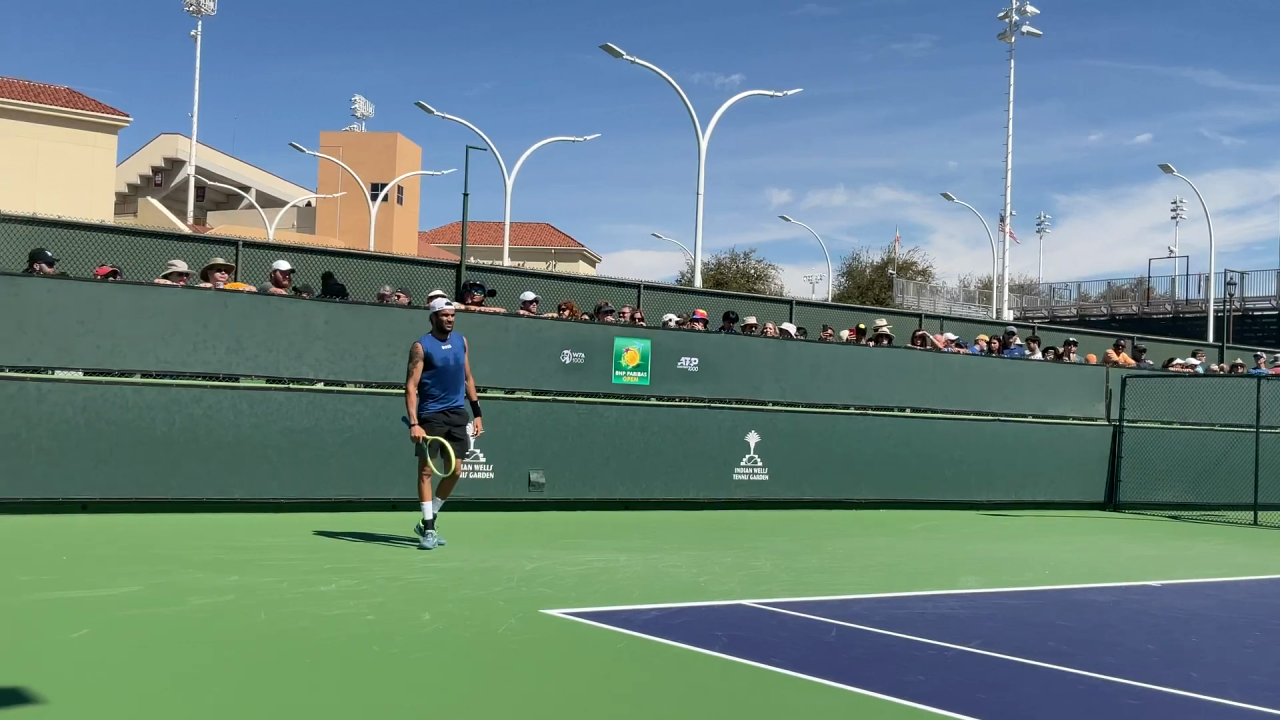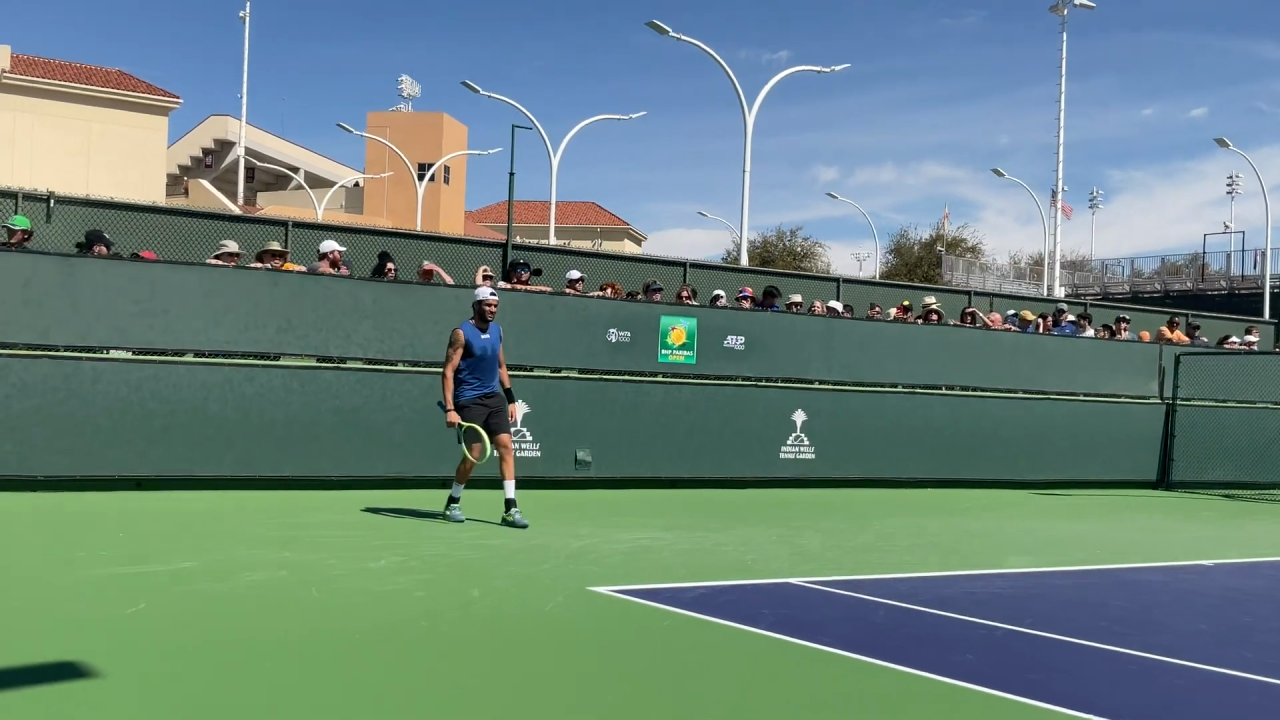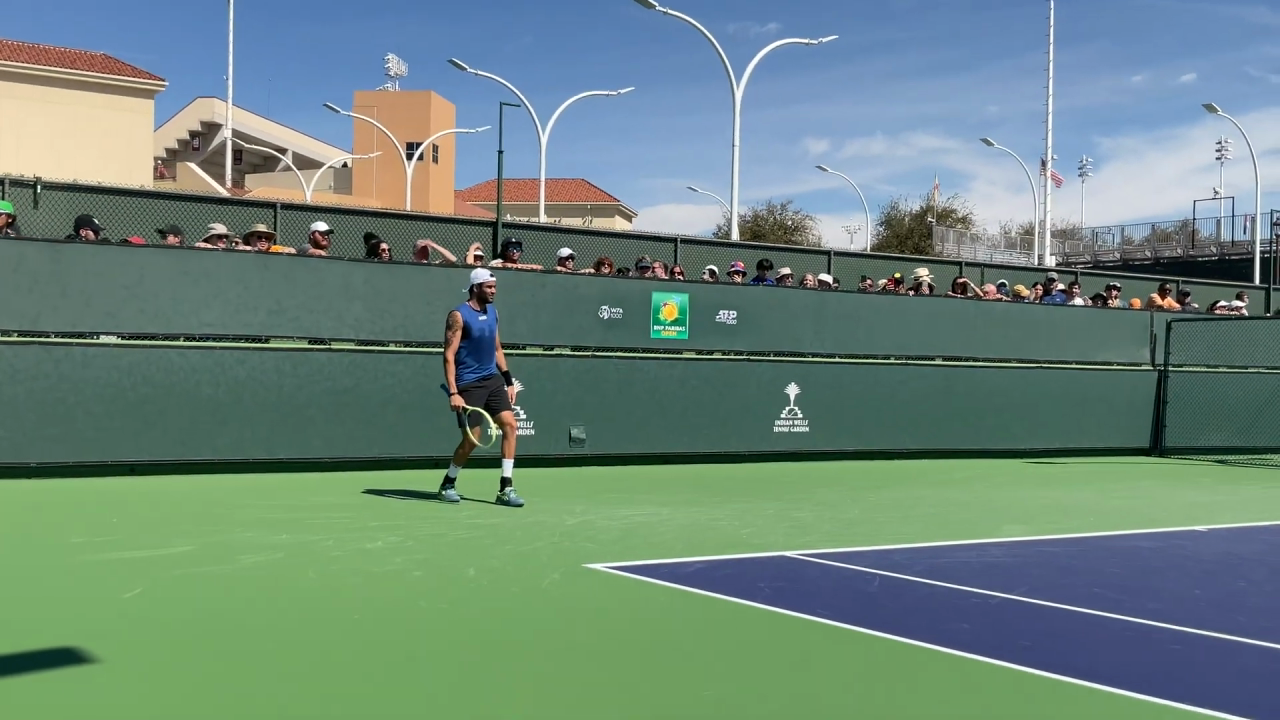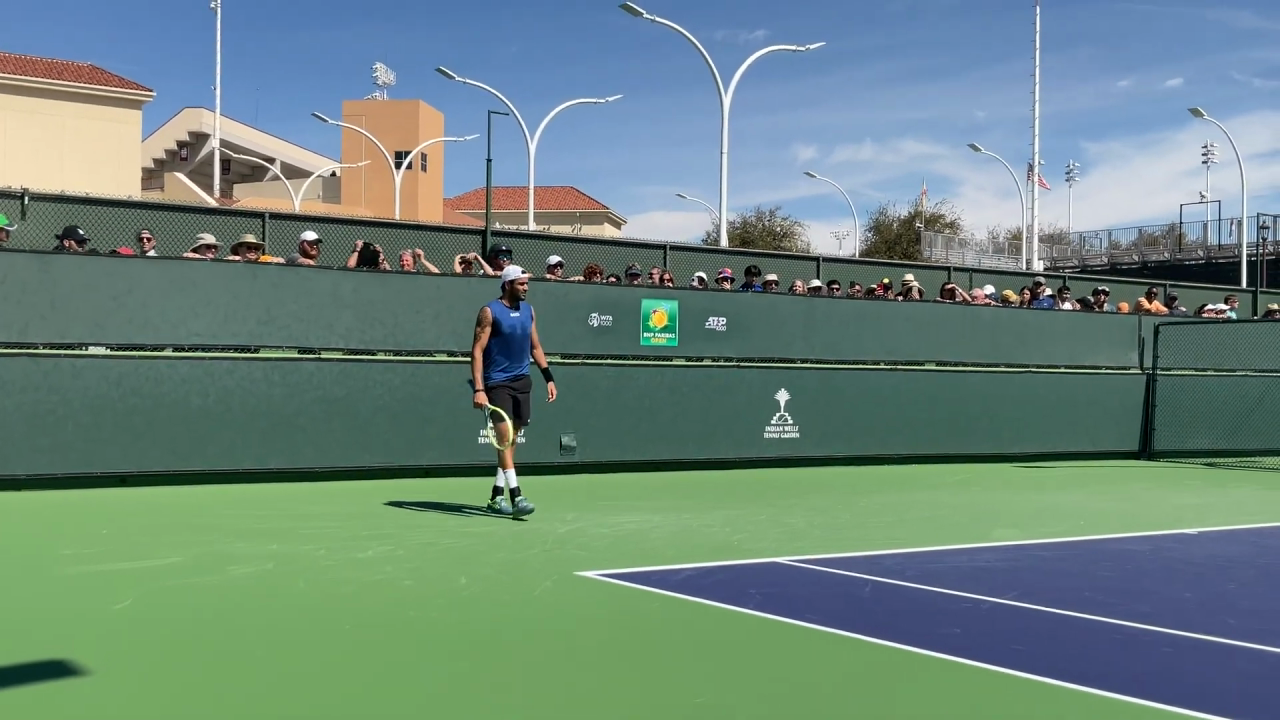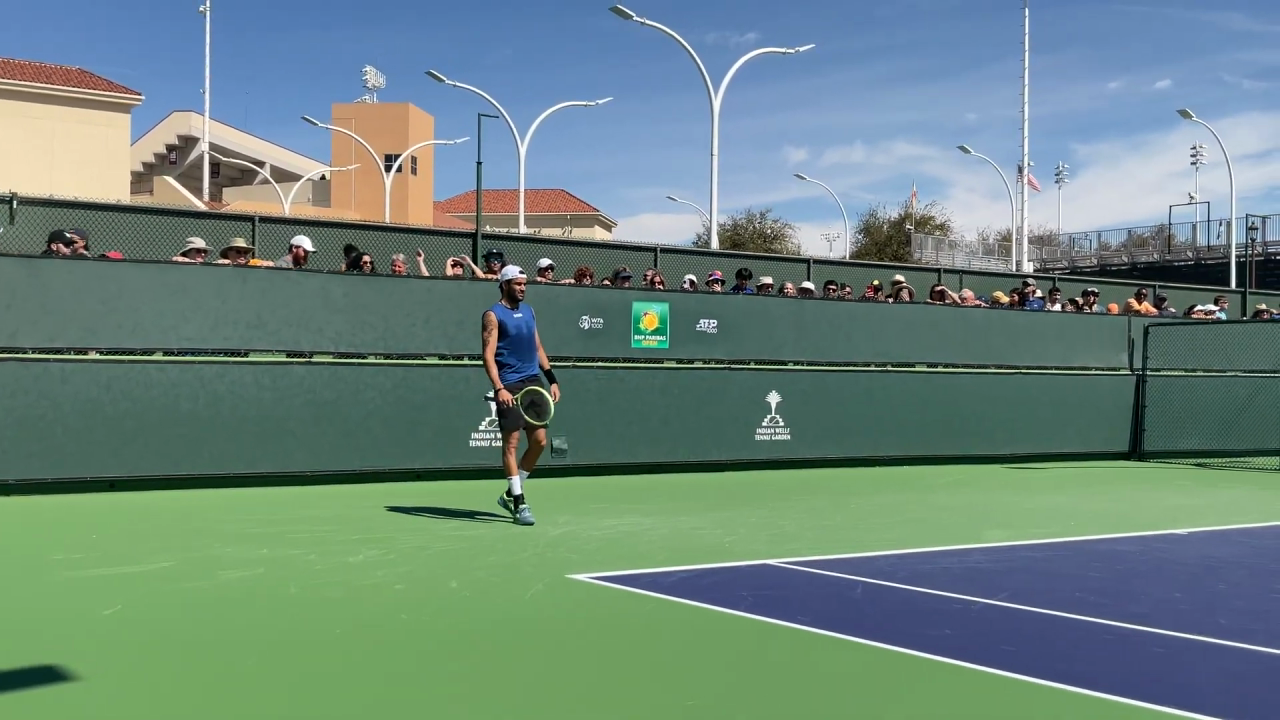
dt=1s
person 1, frame 1
left shoulder: (461, 341)
right shoulder: (421, 346)
left elbow: (468, 378)
right elbow: (411, 387)
left wrist: (477, 412)
right wrist: (413, 423)
left hip: (458, 414)
right hip: (431, 416)
left knee: (454, 472)
right knee: (426, 471)
left ankle: (428, 522)
right ankle: (430, 529)
person 1, frame 2
left shoulder: (497, 331)
right shoulder: (461, 333)
right elbow: (448, 372)
left wrist: (511, 399)
right wrist: (449, 408)
left hip: (494, 398)
right hip: (469, 400)
left knee: (506, 448)
right knee: (472, 455)
left ankle: (510, 510)
right ankle: (452, 504)
person 1, frame 3
left shoulder: (492, 312)
right shoulder: (458, 315)
right elbow: (449, 356)
left wrist: (509, 381)
right wrist: (453, 392)
left hip: (492, 380)
right hip: (469, 384)
left knee: (510, 426)
right knee: (471, 439)
left ankle: (505, 489)
right ankle: (448, 484)
person 1, frame 4
left shoulder: (528, 310)
right shoulder: (490, 312)
left elbow: (535, 347)
right elbow: (477, 351)
left wrist: (549, 378)
right wrist: (478, 389)
left hip: (522, 381)
right hip: (498, 383)
left knee: (512, 439)
right knee: (505, 437)
left ankle: (496, 498)
right ankle: (516, 497)
person 1, frame 5
left shoulder: (528, 311)
right shoulder: (493, 315)
right elbow: (488, 356)
left wrist: (552, 380)
right wrist: (499, 388)
left hip: (533, 382)
right hip: (510, 387)
left knee: (539, 442)
right knee: (511, 443)
left ankle: (511, 494)
right ankle: (519, 504)
